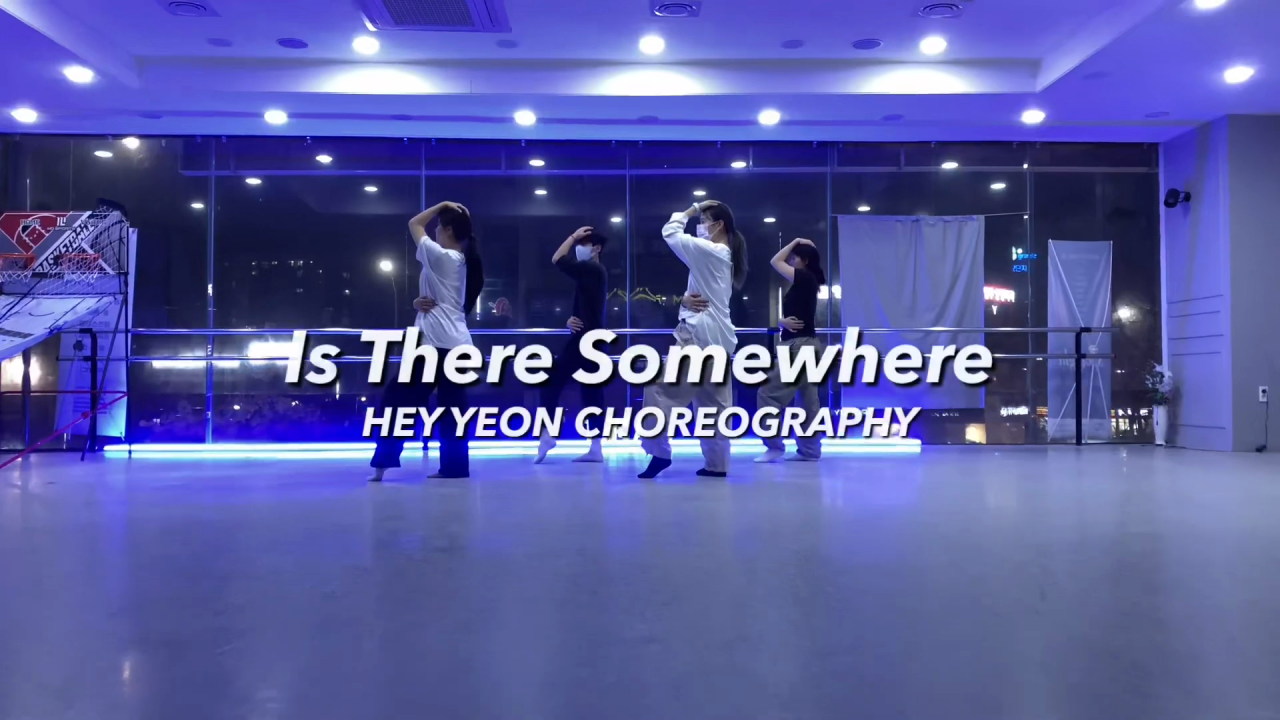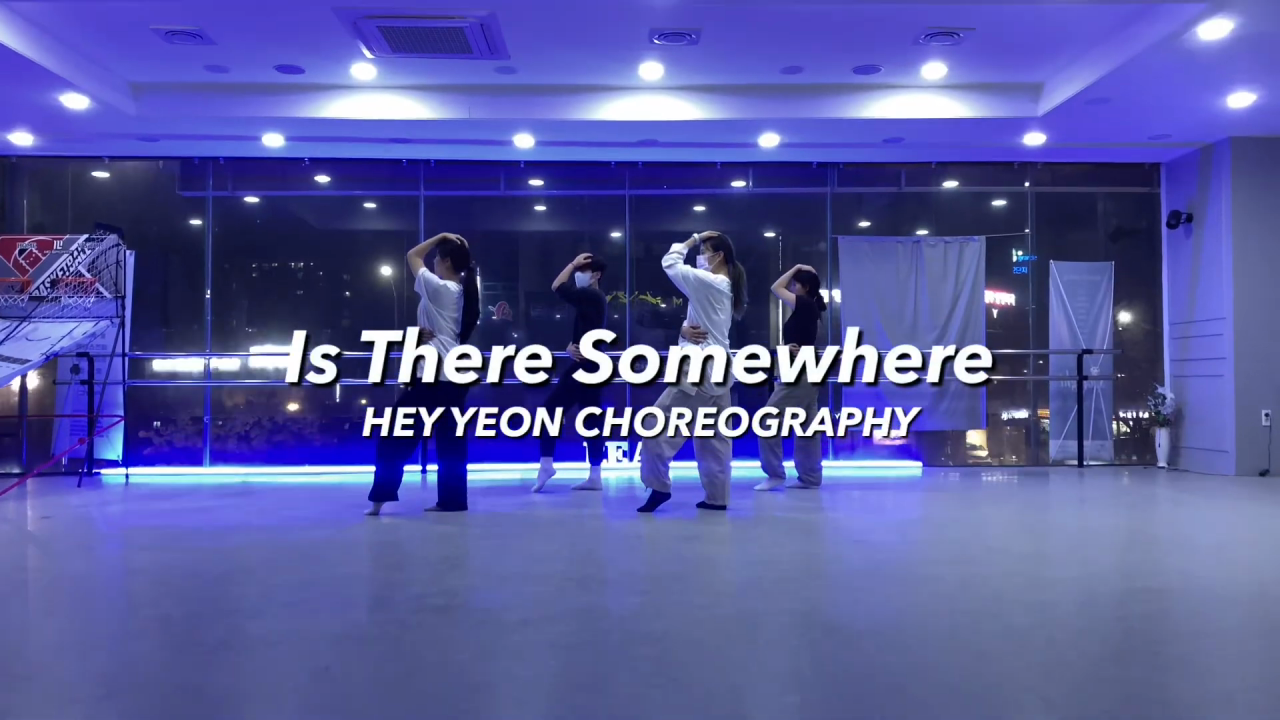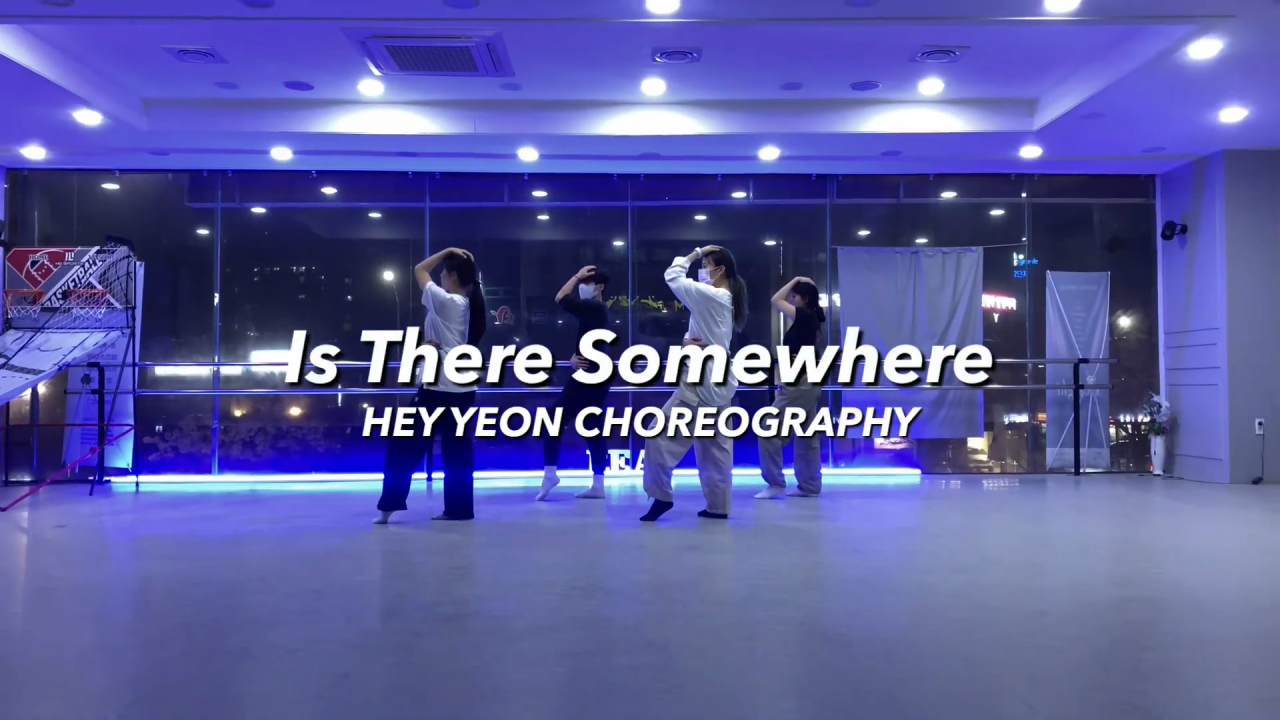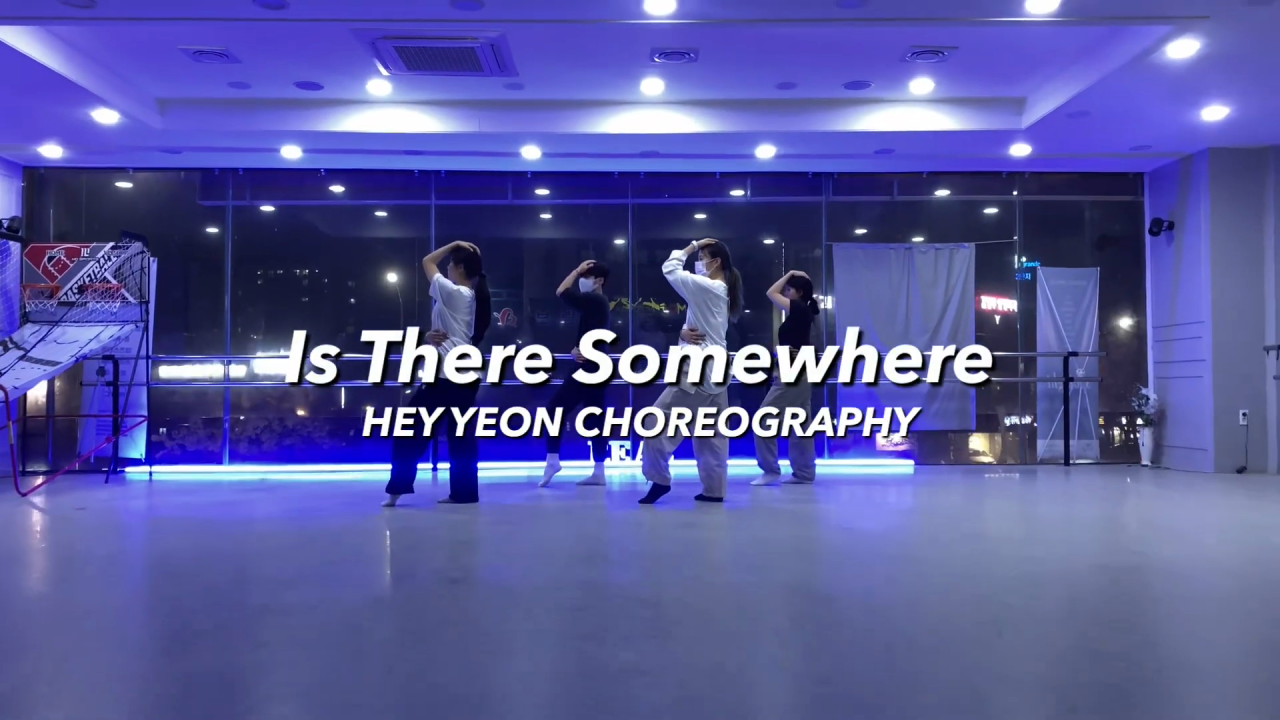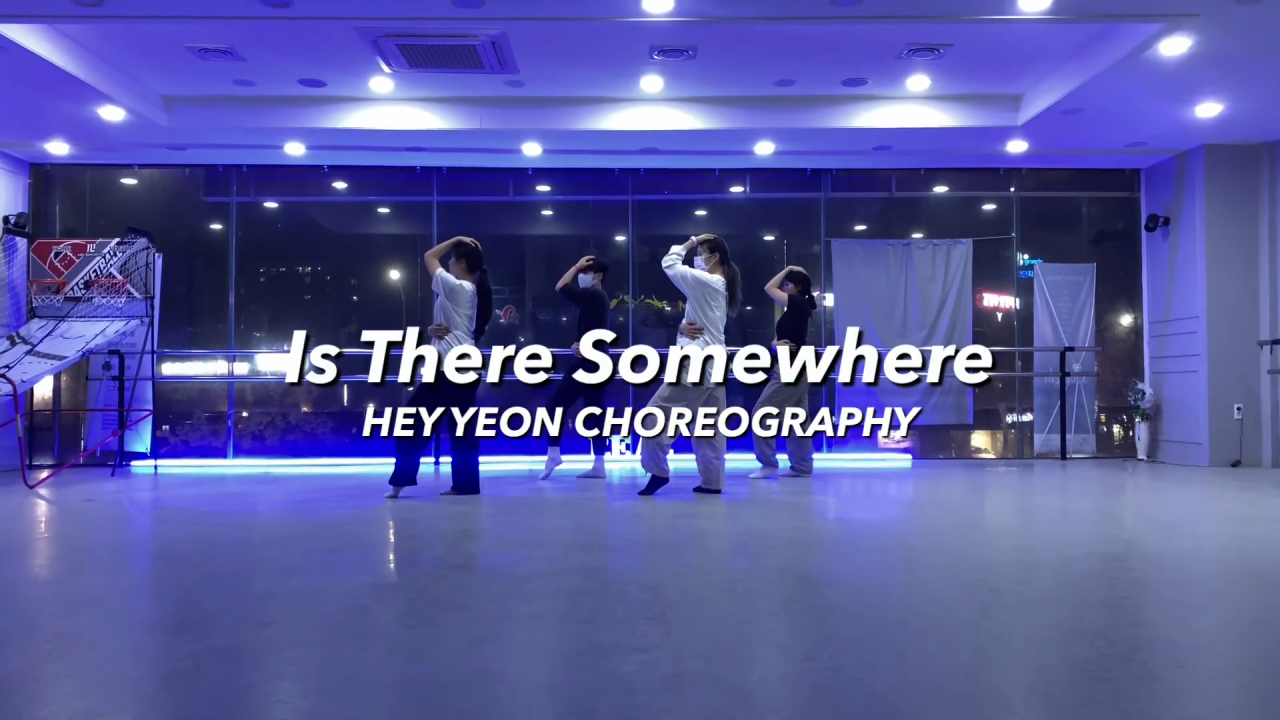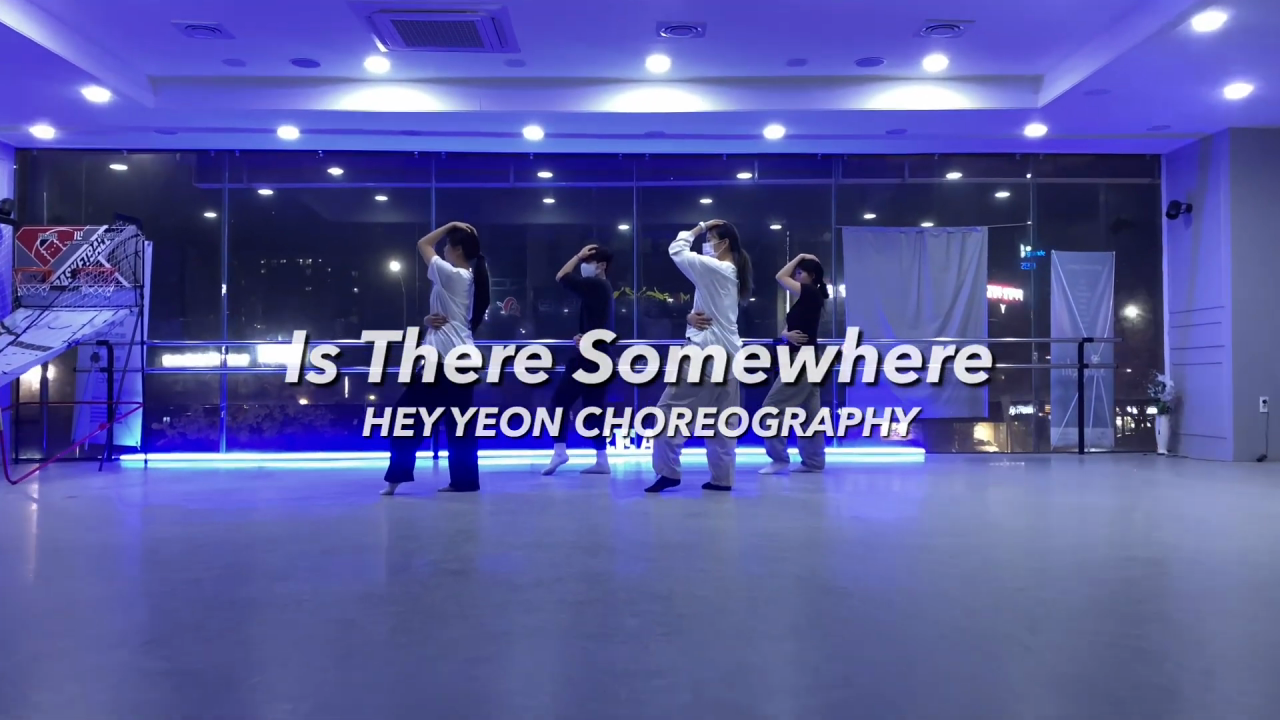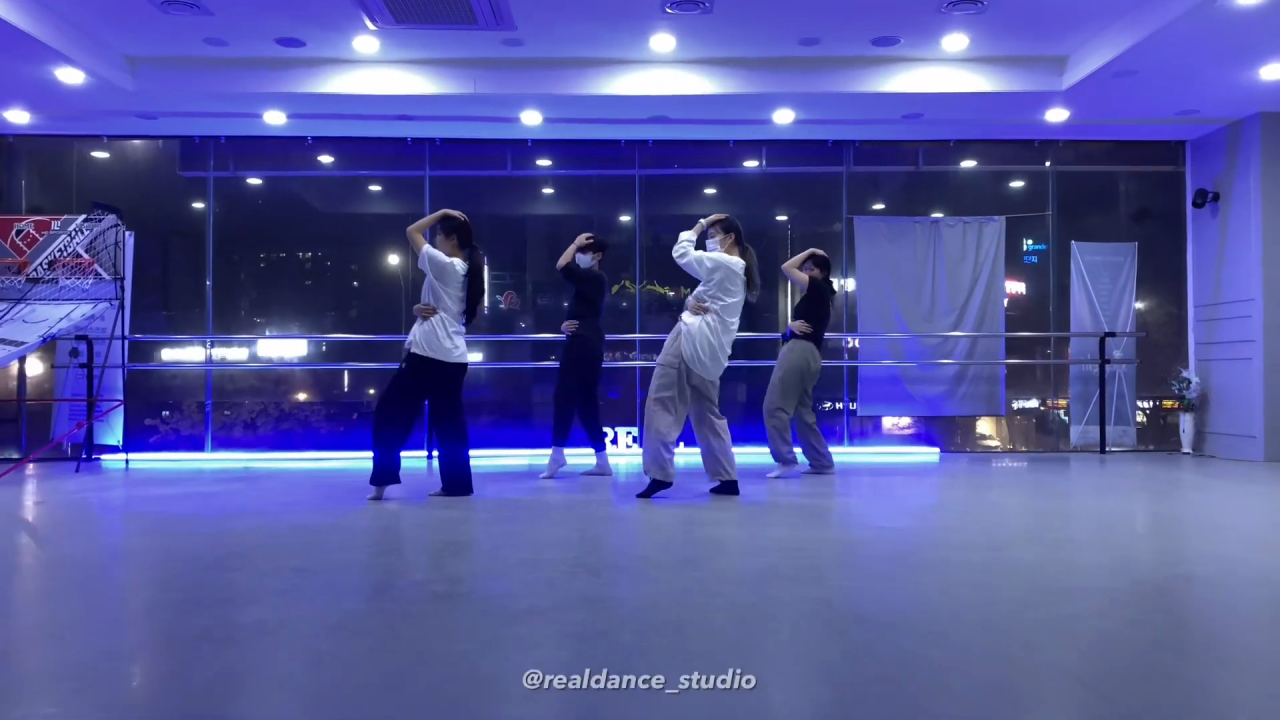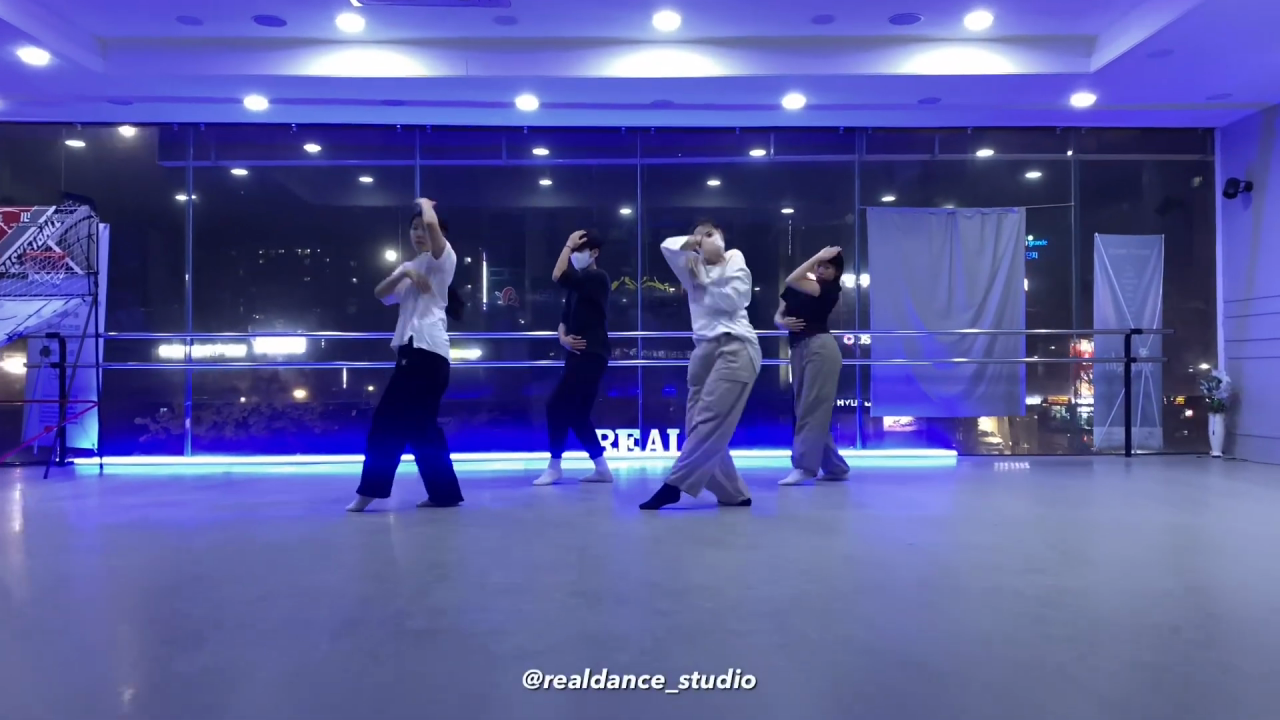
dt=0.5s
person 1, frame 1
left shoulder: (439, 256)
right shoulder: (464, 262)
left elbow: (414, 224)
left wrist: (442, 206)
right wrist: (420, 303)
left hip: (434, 343)
right hip: (458, 343)
left knee: (397, 399)
right knee: (452, 407)
left ankle: (383, 463)
right ankle: (454, 466)
person 1, frame 2
left shoulder: (436, 287)
right shoulder: (462, 292)
left elbow: (412, 255)
left wrist: (440, 237)
right wrist: (421, 334)
left hip: (433, 376)
left knee: (397, 434)
right knee: (450, 440)
left ankle: (381, 497)
right ankle: (451, 499)
person 1, frame 3
left shoulder: (444, 301)
right shoulder: (469, 305)
left elbow: (419, 269)
left wrist: (447, 251)
right wrist: (429, 346)
left hip: (440, 387)
right hip: (463, 387)
left knee: (404, 444)
right knee: (456, 450)
left ankle: (390, 506)
right ankle: (458, 508)
person 1, frame 4
left shoulder: (451, 292)
right shoulder: (474, 297)
left elbow: (427, 262)
left wrist: (454, 245)
right wrist: (434, 336)
left hip: (446, 375)
right knee: (460, 435)
left ankle: (397, 489)
right ankle: (463, 491)
person 1, frame 5
left shoulder: (454, 287)
right shoulder: (475, 292)
left elbow: (429, 256)
left wrist: (455, 240)
right wrist: (435, 330)
right knee: (461, 428)
left ankle: (400, 481)
right ankle: (465, 483)
person 1, frame 6
left shoulder: (450, 275)
right shoulder: (472, 280)
left elbow: (423, 244)
left wrist: (450, 226)
right wrist: (430, 320)
left hip: (443, 360)
right knee: (458, 423)
left ankle: (397, 477)
right ankle: (464, 480)
person 1, frame 7
left shoulder: (442, 265)
right shoulder: (468, 272)
left elbow: (412, 232)
left wrist: (441, 213)
right wrist: (419, 310)
left hip: (427, 353)
right hip: (454, 358)
left knee: (390, 412)
right knee: (449, 423)
left ankle: (383, 479)
right ankle: (457, 483)
person 1, frame 8
left shoulder: (441, 258)
right shoulder: (410, 266)
left elbow: (431, 224)
right elbow: (382, 294)
left wrist: (425, 204)
right wrist: (404, 275)
left hip: (424, 347)
right hip: (417, 349)
left knee: (389, 419)
right knee: (420, 426)
left ankle: (371, 489)
right ankle: (445, 492)
person 2, frame 1
left shoulder: (708, 251)
right shoulder: (726, 256)
left elbow: (670, 232)
left wrist: (694, 208)
right wrist: (687, 298)
left hip: (700, 336)
right hip: (719, 338)
left knee: (658, 389)
right knee: (715, 403)
left ankle: (660, 452)
right ankle: (717, 464)
person 2, frame 2
left shoulder: (708, 282)
right shoulder: (725, 287)
left elbow: (670, 263)
left wrist: (694, 239)
right wrist: (685, 329)
right knee: (714, 437)
left ankle: (659, 486)
right ankle: (717, 497)
person 2, frame 3
left shoulder: (710, 296)
right shoulder: (727, 300)
left elbow: (672, 276)
left wrist: (696, 253)
right wrist: (687, 341)
left hip: (701, 382)
right hip: (719, 382)
left knee: (660, 435)
right knee: (715, 447)
left ankle: (661, 495)
right ankle: (718, 505)
person 2, frame 4
left shoulder: (706, 287)
right shoulder: (723, 292)
left elbow: (670, 269)
left wrist: (693, 246)
right wrist: (685, 332)
right knee: (711, 433)
left ankle: (659, 480)
right ankle: (714, 489)
person 2, frame 5
left shoulder: (705, 281)
right shoulder: (721, 286)
left elbow: (669, 263)
left wrist: (692, 241)
left ankle: (658, 471)
right ankle: (712, 481)
person 2, frame 6
left shoulder: (713, 268)
right shoulder: (732, 274)
left elbow: (677, 250)
left wrist: (700, 227)
right hip: (727, 354)
left knee: (669, 408)
left ankle: (669, 473)
right ankle: (722, 478)
person 2, frame 7
left shoulder: (722, 263)
right shoulder: (739, 272)
left elbow: (681, 254)
left wrist: (701, 224)
right wrist: (691, 303)
left hip: (689, 339)
right hip: (713, 351)
left knee: (661, 405)
right knee: (709, 415)
left ankle: (660, 474)
right ankle: (727, 479)
person 2, frame 8
left shoulder: (733, 258)
right shoulder: (690, 266)
left elbow: (732, 297)
right elbow: (669, 246)
left wrist: (702, 282)
right wrist: (696, 243)
left hip: (735, 350)
right hip: (703, 353)
left knee: (708, 425)
right knee: (698, 428)
left ankle: (674, 487)
right ankle: (734, 493)
person 3, frame 1
left shoulder: (591, 269)
right shoulder: (593, 273)
left elbow: (557, 259)
left wrist: (573, 236)
right wrist: (570, 321)
left knee: (551, 382)
right knee: (592, 392)
left ankle: (547, 435)
right ankle: (595, 448)
person 3, frame 2
left shoulder: (590, 295)
right shoulder: (592, 299)
left elbow: (557, 286)
right elbow: (580, 336)
left wrist: (573, 263)
right wrist: (570, 348)
left knee: (549, 410)
right knee: (591, 421)
left ankle: (546, 465)
right ankle: (595, 476)
person 3, frame 3
left shoulder: (594, 307)
right shoulder: (596, 311)
left elbow: (561, 298)
left wrist: (577, 276)
right wrist: (574, 358)
right knee: (594, 430)
left ankle: (550, 473)
right ankle: (598, 484)
person 3, frame 4
left shoulder: (594, 300)
right shoulder: (597, 304)
left elbow: (561, 292)
left wrist: (577, 269)
right wrist: (575, 350)
left knee: (555, 409)
right knee: (594, 419)
left ankle: (552, 460)
right ankle: (598, 472)
person 3, frame 5
left shoulder: (593, 295)
right shoulder: (596, 299)
left elbow: (561, 287)
left wrist: (576, 266)
right wrist: (576, 346)
left hip: (588, 363)
right hip: (596, 364)
left knee: (556, 404)
right knee: (594, 414)
left ankle: (554, 454)
right ankle: (599, 465)
person 3, frame 6
left shoulder: (595, 285)
right shoulder: (603, 289)
left elbow: (562, 277)
left wrist: (578, 255)
right wrist: (579, 337)
left knee: (561, 399)
right knee: (592, 408)
left ankle: (560, 450)
right ankle: (601, 460)
person 3, frame 7
left shoulder: (594, 277)
right shoulder: (587, 281)
left elbow: (562, 266)
right elbow: (577, 316)
left wrist: (575, 243)
right wrist: (566, 325)
left hip: (581, 344)
right hip: (589, 346)
left knee: (564, 398)
right knee: (587, 405)
left ankle: (557, 454)
right ankle: (602, 462)
person 3, frame 8
left shoulder: (597, 277)
right shoulder: (577, 284)
left elbow: (557, 276)
right elbow: (565, 319)
left wrist: (567, 245)
right wrist: (563, 338)
left hip: (590, 355)
right hip: (581, 355)
left knee: (557, 406)
right knee: (577, 415)
left ankle: (554, 466)
right ankle: (601, 469)
person 4, frame 1
left shoulder: (805, 278)
right shoulder: (804, 284)
left elbow: (775, 261)
right elbow: (794, 312)
left wrist: (795, 242)
right wrist: (783, 321)
left hip: (799, 346)
right hip: (805, 345)
left knee: (767, 393)
right knee: (808, 400)
left ankle: (775, 447)
right ankle: (809, 449)
person 4, frame 2
left shoulder: (806, 305)
right shoulder: (805, 310)
left elbow: (776, 288)
right elbow: (792, 341)
left wrist: (796, 268)
left hip: (799, 375)
right knee: (807, 428)
left ankle: (775, 475)
right ankle: (810, 477)
person 4, frame 3
left shoulder: (806, 316)
right shoulder: (807, 320)
left elbow: (776, 300)
right elbow: (789, 351)
left wrist: (796, 280)
left hip: (799, 384)
right hip: (806, 384)
right knee: (807, 437)
left ankle: (775, 483)
right ankle: (809, 485)
person 4, frame 4
left shoulder: (800, 309)
right shoulder: (802, 314)
left elbow: (771, 293)
right elbow: (784, 342)
left wrist: (790, 274)
right wrist: (779, 350)
right hip: (800, 374)
left ankle: (770, 471)
right ankle: (804, 473)
person 4, frame 5
left shoulder: (798, 304)
right shoulder: (797, 310)
left elbow: (769, 288)
right elbow: (779, 338)
left wrist: (788, 269)
right wrist: (777, 344)
left knee: (762, 414)
left ankle: (768, 463)
right ankle: (802, 466)
person 4, frame 6
left shoulder: (811, 293)
right shoulder: (806, 300)
left elbow: (780, 277)
right elbow: (786, 329)
left wrist: (799, 257)
right wrist: (787, 335)
left knee: (772, 406)
right knee: (810, 412)
left ankle: (779, 459)
right ankle: (814, 461)
person 4, frame 7
left shoulder: (817, 288)
right shoulder: (818, 297)
left elbow: (786, 268)
right elbow: (795, 325)
left wrist: (809, 252)
right wrist: (791, 326)
left hip: (798, 353)
right hip: (809, 355)
left knee: (775, 406)
right knee: (802, 412)
left ankle: (786, 460)
right ankle: (822, 462)
person 4, frame 8
left shoulder: (829, 289)
right shoulder: (800, 286)
left elbow: (794, 279)
right elbow: (779, 316)
left wrist: (826, 255)
right wrist: (782, 322)
left hip: (819, 348)
right hip: (800, 351)
left knee: (812, 410)
right knee: (808, 412)
left ankle: (804, 468)
right ankle: (836, 468)
